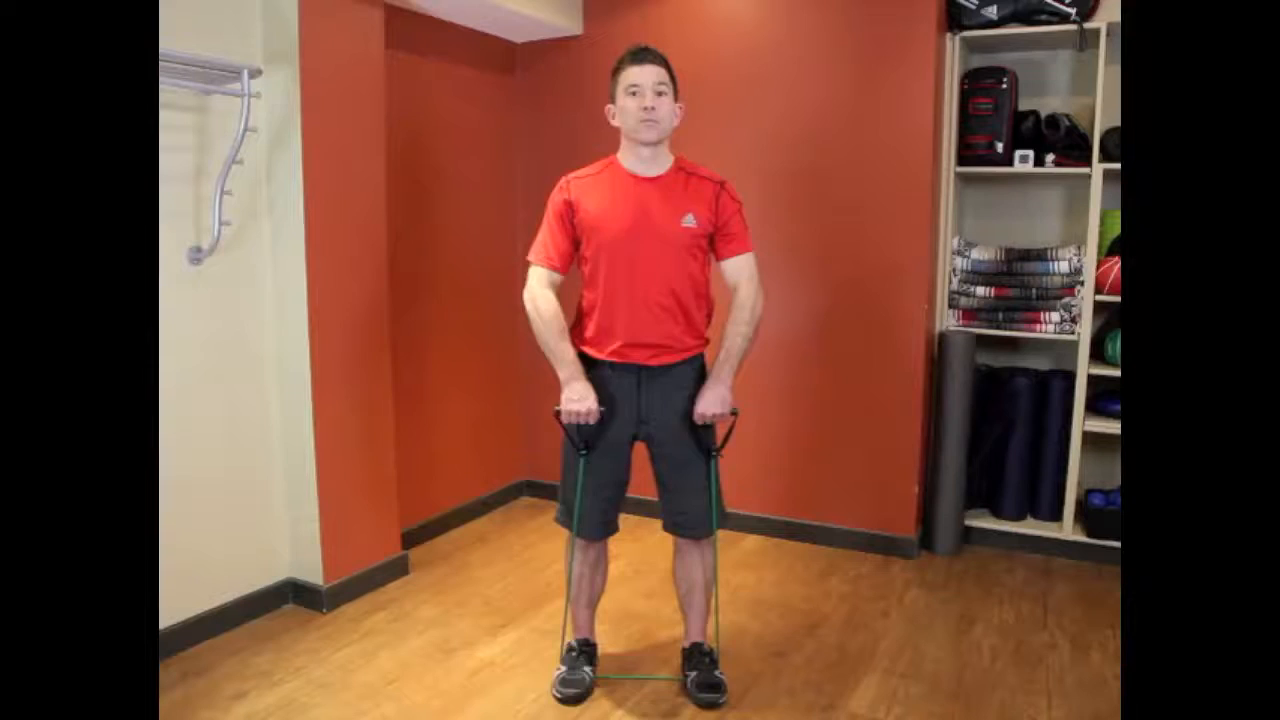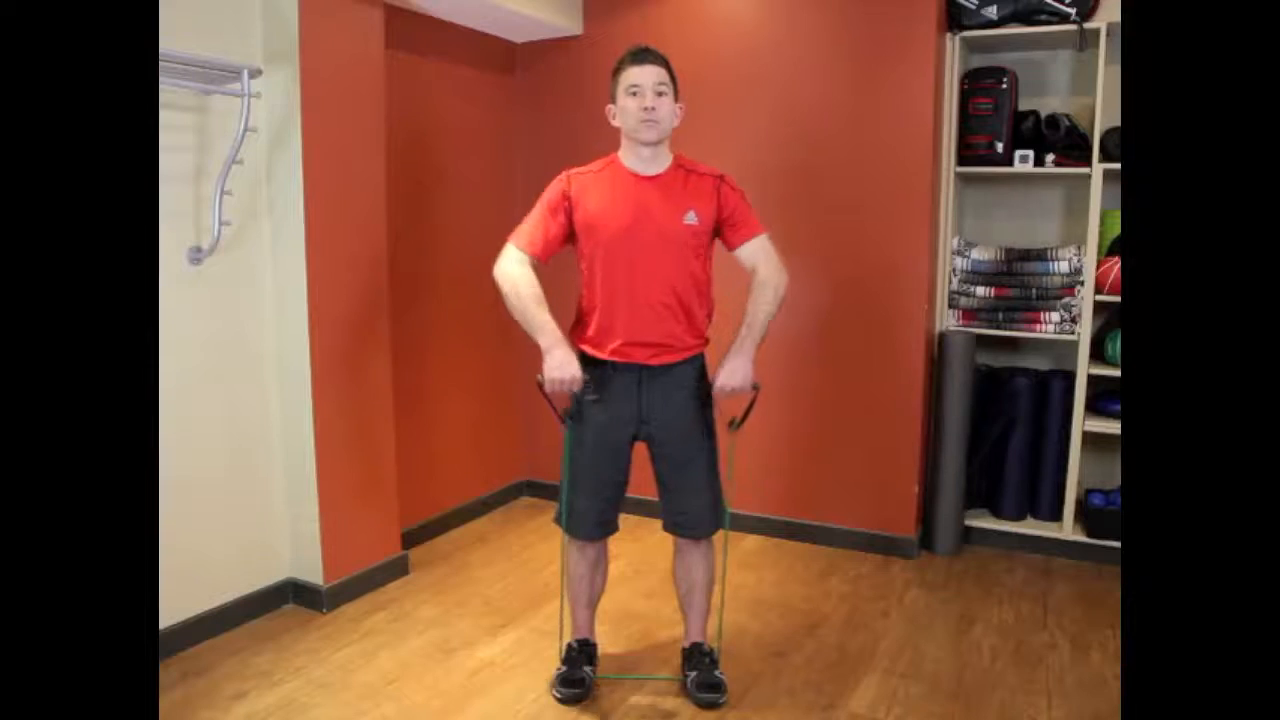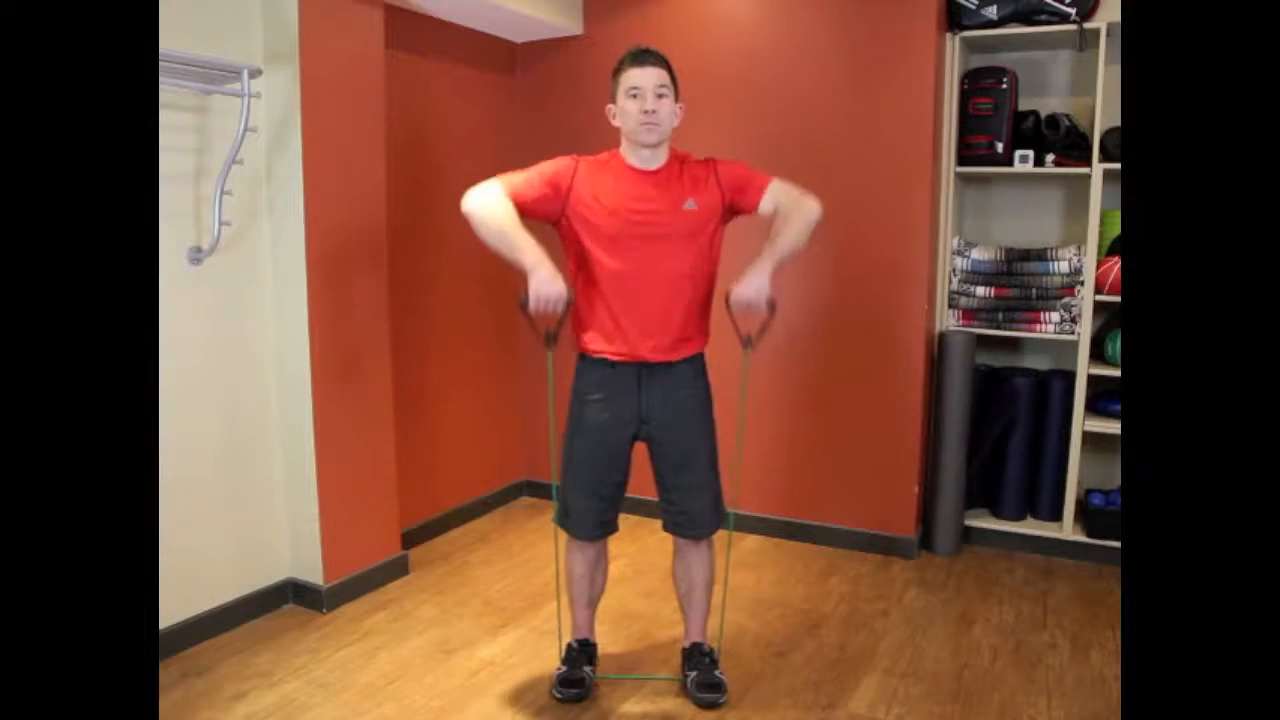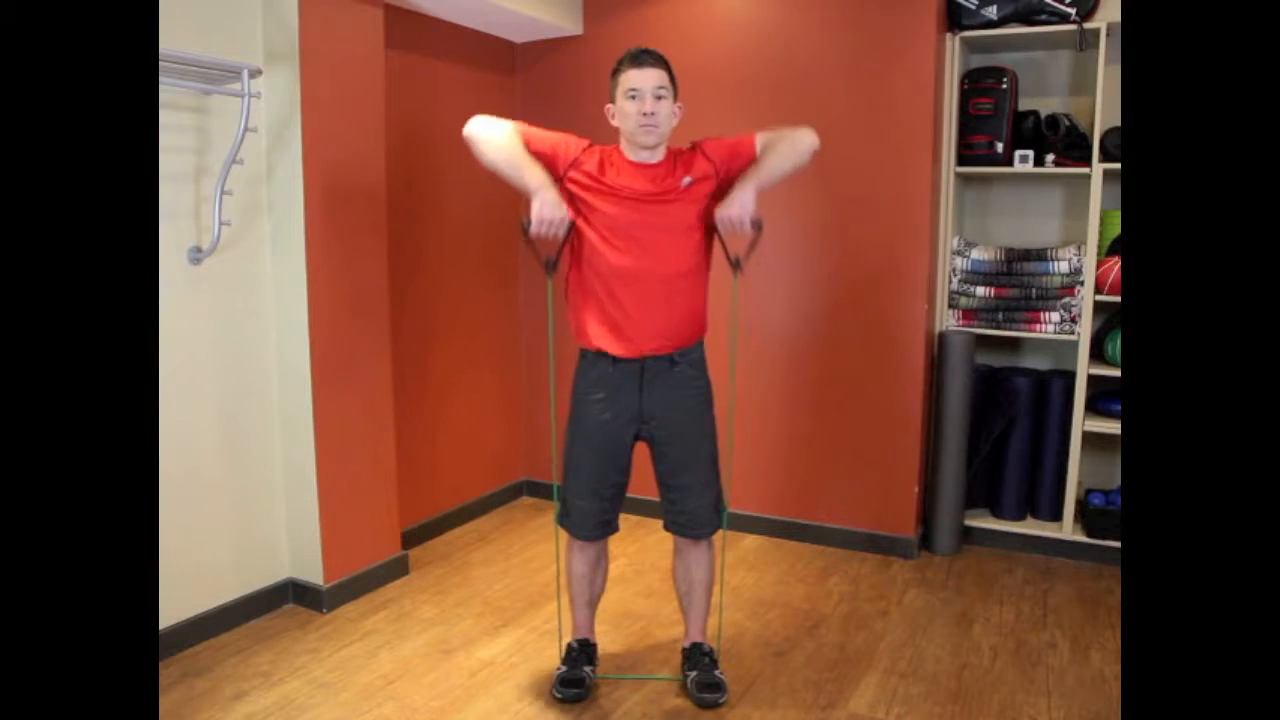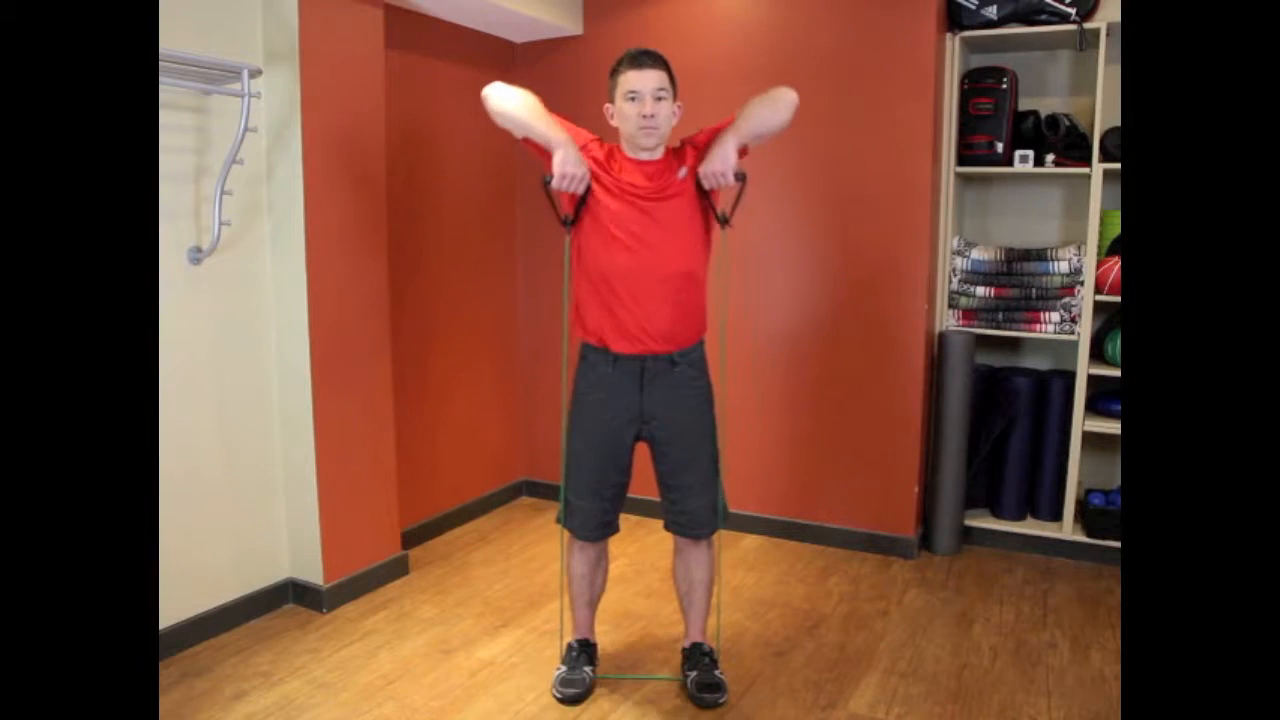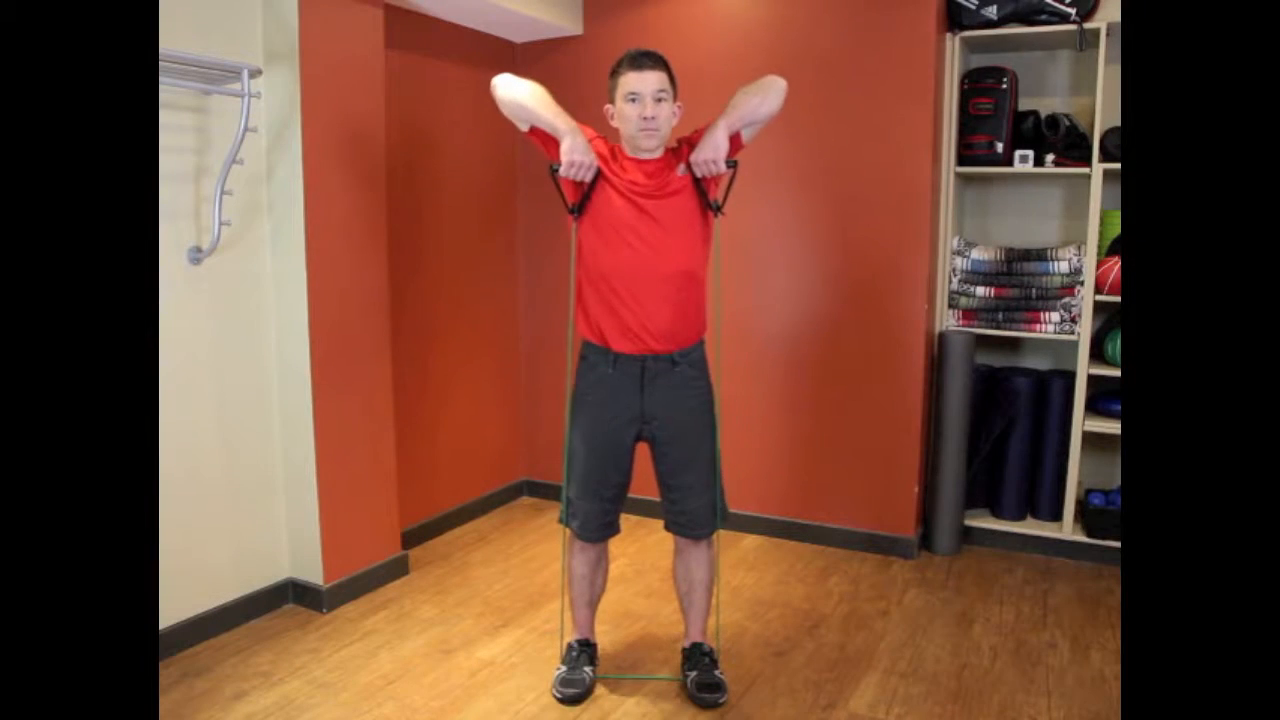
dt=0.2s
person 1, frame 1
left shoulder: (711, 193)
right shoulder: (576, 191)
left elbow: (747, 292)
right elbow: (538, 291)
left wrist: (722, 381)
right wrist: (571, 378)
left hip: (682, 380)
right hip: (599, 380)
left knee: (695, 525)
right knee: (587, 525)
left ankle: (696, 649)
right ankle: (581, 646)
person 1, frame 2
left shoulder: (713, 191)
right shoulder: (575, 188)
left elbow: (770, 270)
right elbow: (510, 265)
left wrist: (743, 350)
right wrist: (553, 343)
left hip: (683, 380)
right hip: (599, 379)
left knee: (694, 524)
right knee: (586, 525)
left ankle: (697, 650)
right ankle: (581, 646)
person 1, frame 3
left shoulder: (711, 180)
right shoulder: (575, 178)
left elbow: (804, 205)
right elbow: (480, 200)
left wrist: (765, 265)
right wrist: (535, 262)
left hip: (680, 377)
right hip: (601, 377)
left knee: (694, 523)
right knee: (585, 523)
left ankle: (696, 649)
right ankle: (581, 645)
person 1, frame 4
left shoulder: (706, 168)
right shoulder: (578, 167)
left elbow: (803, 141)
right elbow: (482, 130)
left wrist: (749, 189)
right wrist: (538, 185)
left hip: (681, 372)
right hip: (602, 373)
left knee: (695, 521)
right knee: (585, 522)
left ankle: (697, 649)
right ankle: (581, 645)
person 1, frame 5
left shoulder: (699, 162)
right shoulder: (587, 162)
left elbow: (783, 100)
right elbow: (499, 97)
left wrist: (729, 141)
right wrist: (559, 145)
left hip: (681, 371)
right hip: (604, 371)
left knee: (695, 522)
right knee: (587, 520)
left ankle: (697, 649)
right ankle: (581, 646)
person 1, frame 6
left shoulder: (697, 161)
right shoulder: (588, 162)
left elbow: (772, 89)
right elbow: (507, 88)
left wrist: (719, 132)
right wrist: (568, 135)
left hip: (682, 372)
right hip: (605, 371)
left knee: (696, 523)
right knee: (588, 522)
left ankle: (697, 649)
right ankle: (582, 646)
